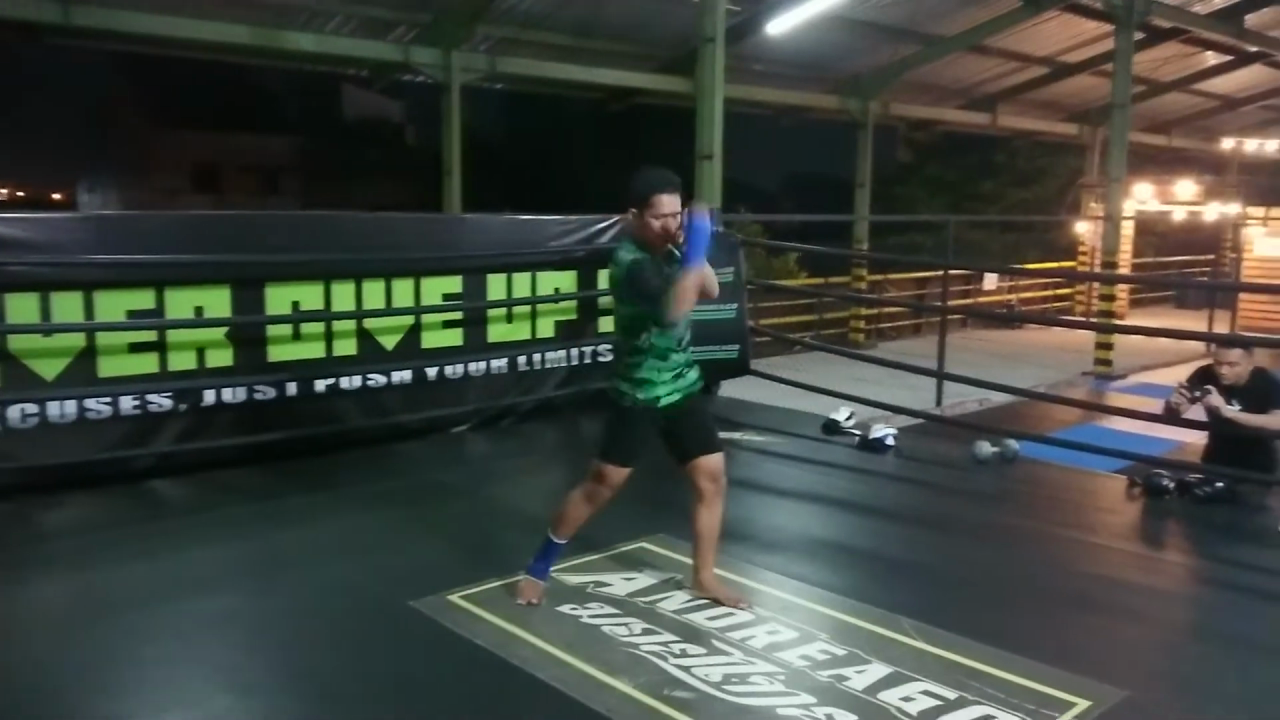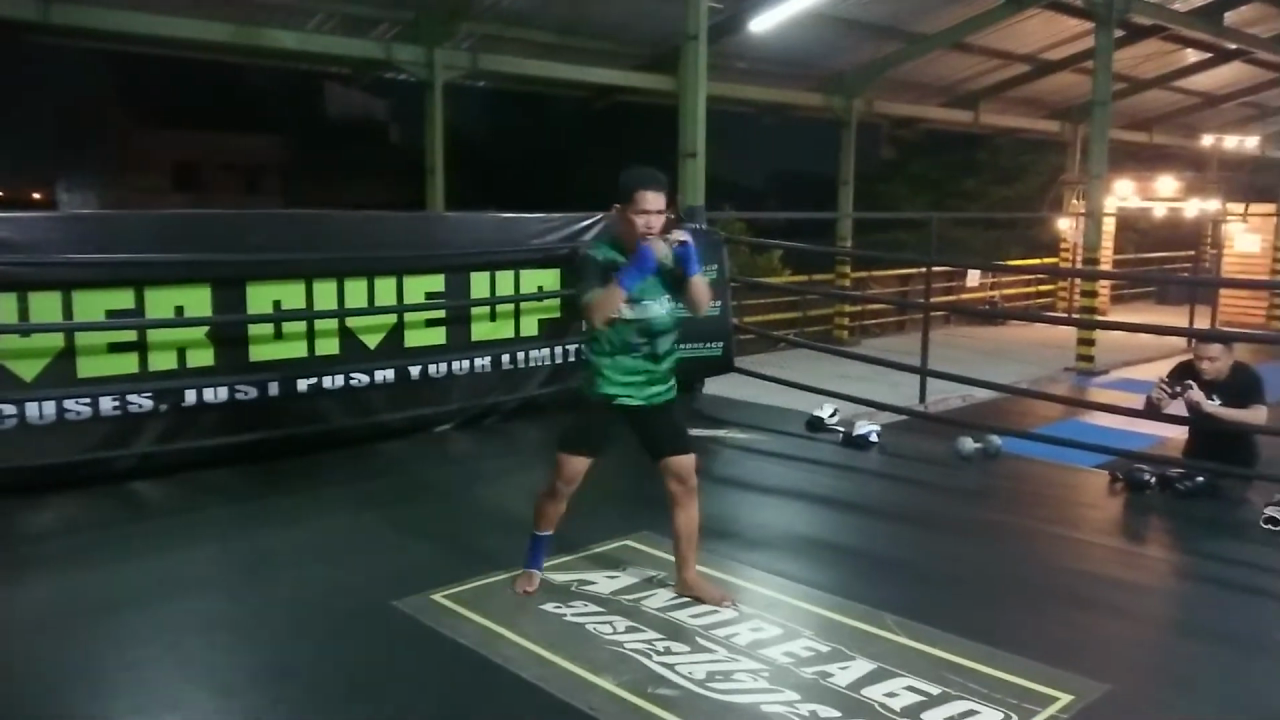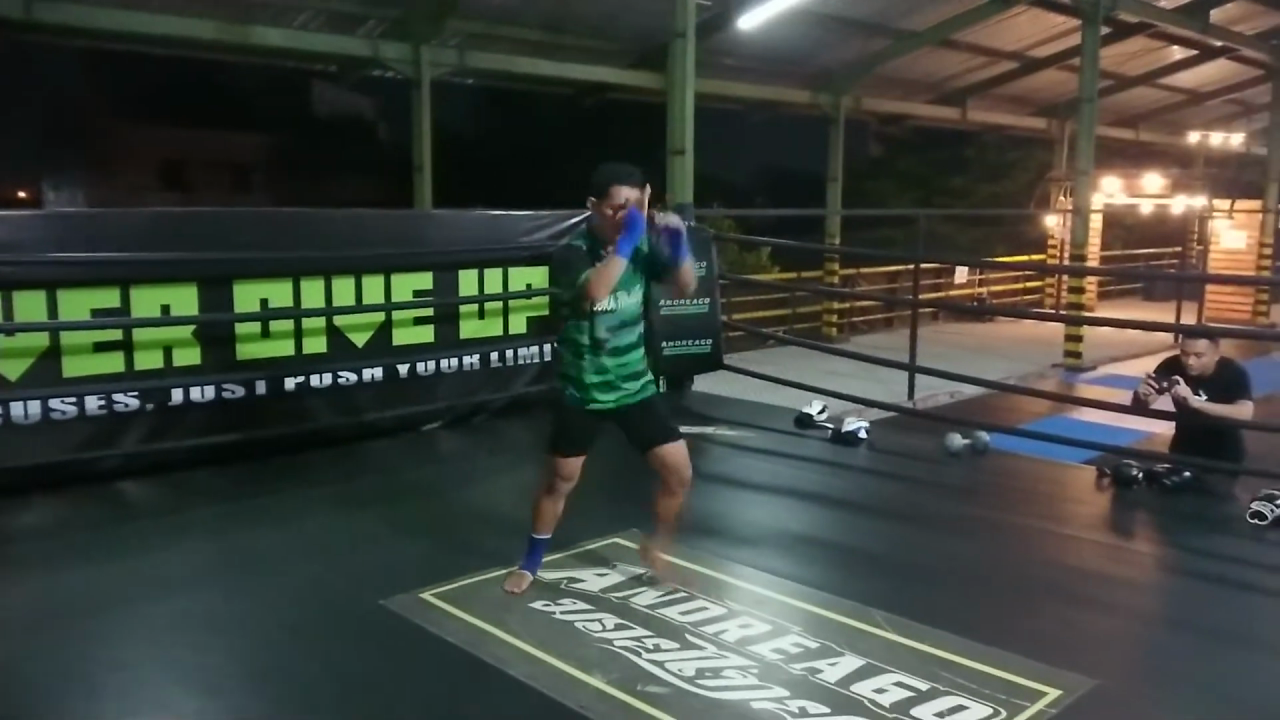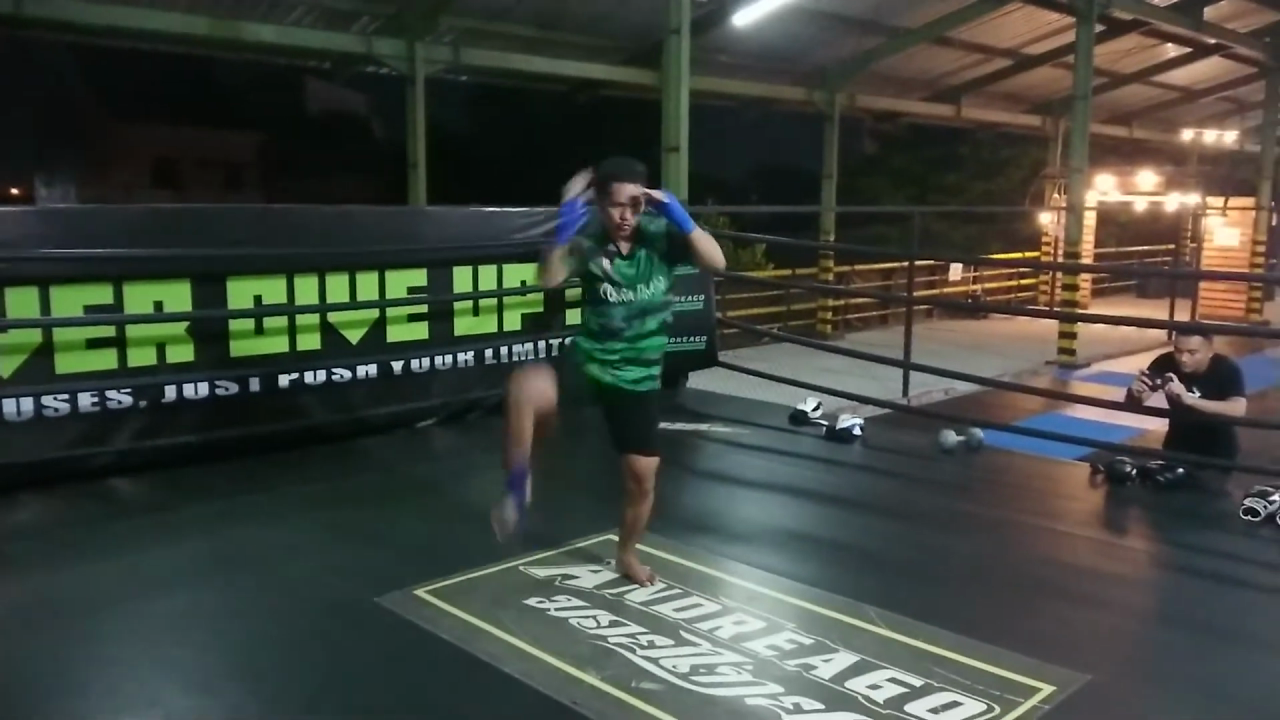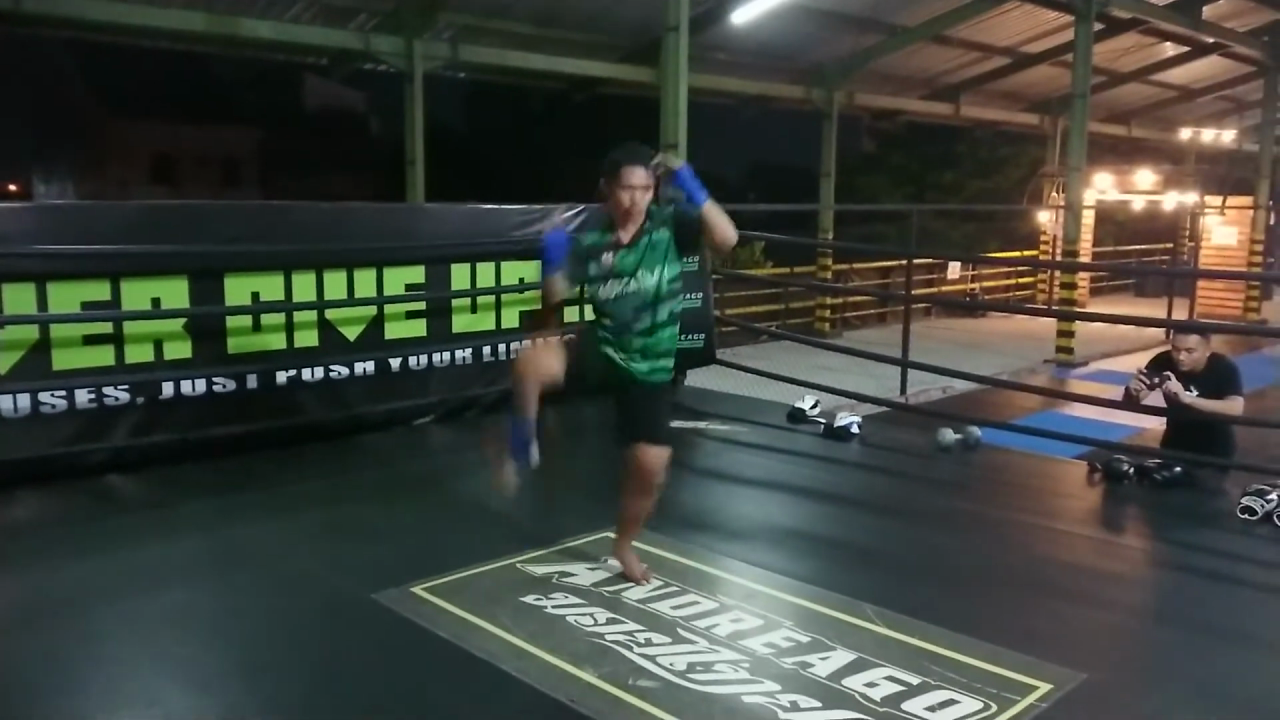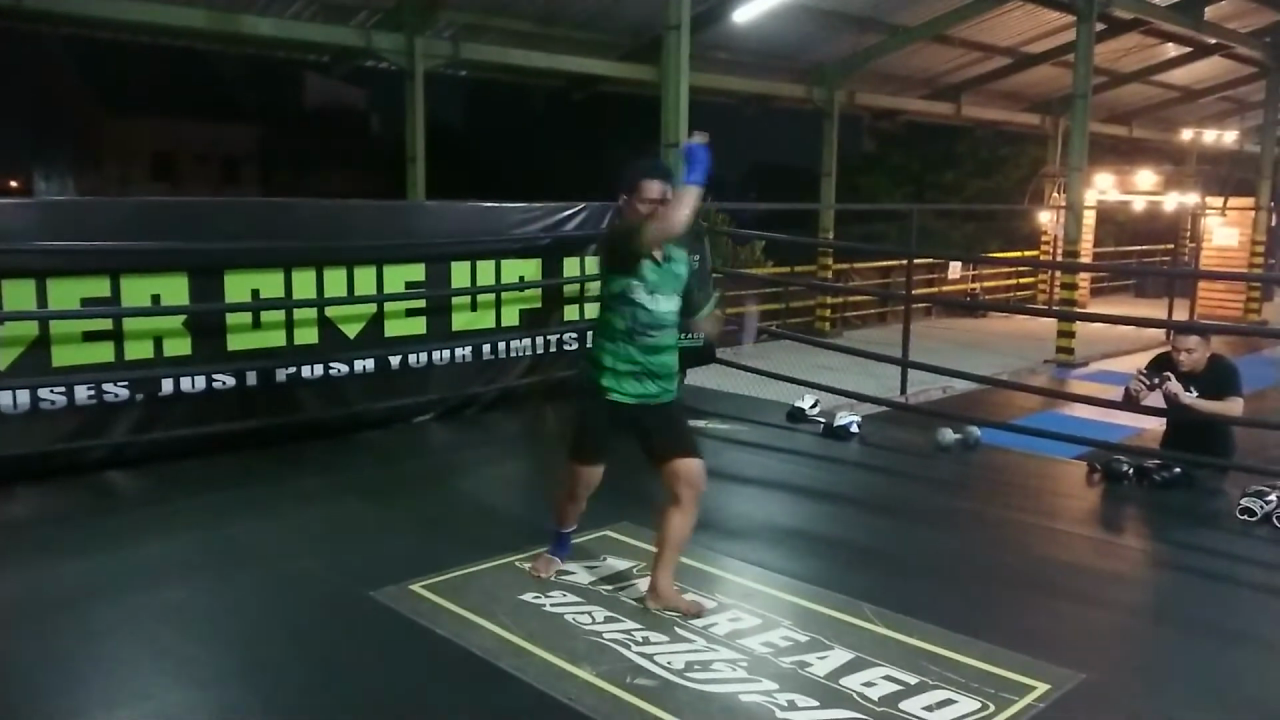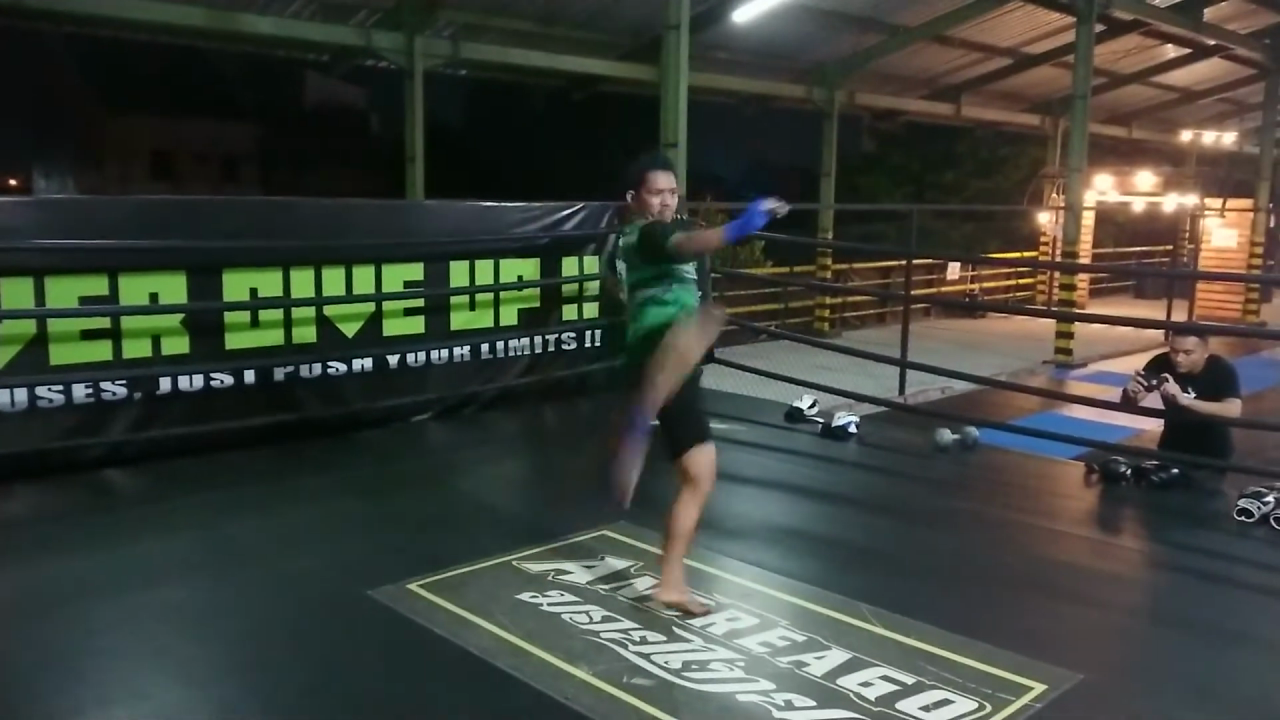
dt=0.2s
person 1, frame 1
left shoulder: (670, 247)
right shoulder: (630, 264)
left elbow: (710, 291)
right elbow: (676, 311)
left wrist: (694, 246)
right wrist: (699, 242)
left hip: (684, 388)
right hip: (639, 397)
left knee: (712, 479)
right knee: (602, 485)
left ankle: (704, 577)
right ankle: (540, 565)
person 1, frame 2
left shoulder: (667, 254)
right shoulder: (596, 258)
left elbow: (700, 306)
right elbow: (596, 315)
left wrist: (689, 262)
right wrist: (635, 268)
left hip: (656, 392)
right hip: (605, 391)
left knee: (684, 481)
right knee: (565, 478)
left ankle: (687, 575)
right ankle: (534, 561)
person 1, frame 3
left shoulder: (643, 246)
right shoulder: (573, 251)
left elbow: (685, 286)
right elbow: (594, 291)
left wrist: (677, 242)
right wrist: (627, 237)
left hip: (634, 387)
right hip: (581, 391)
left knee: (678, 470)
right knee: (560, 480)
left ankle: (655, 546)
right ankle: (530, 562)
person 1, frame 4
left shoulder: (660, 233)
right shoulder: (585, 239)
left elbow: (716, 262)
right elbow: (549, 278)
left wrist: (674, 211)
right wrist: (566, 224)
left hip: (638, 379)
right hip: (588, 365)
left knee: (642, 480)
right knee: (524, 389)
left ankle: (627, 554)
right ankle: (517, 485)
person 1, frame 5
left shoulder: (671, 222)
right shoulder: (589, 239)
left elbow: (727, 239)
right elbow: (555, 297)
left wrist: (691, 188)
right wrist: (553, 259)
left hip: (647, 370)
right hip: (598, 353)
left knee: (649, 472)
right knee: (532, 361)
left ankle: (623, 547)
right ankle: (523, 443)
person 1, frame 6
left shoulder: (679, 260)
right shoulder: (618, 241)
left elbow: (700, 320)
right elbow: (661, 230)
right wrist: (695, 175)
left hip: (659, 395)
right hip: (608, 390)
left knee: (690, 485)
right knee: (583, 483)
left ankle: (662, 586)
right ankle: (559, 547)
person 1, frame 7
left shoulder: (631, 244)
right shoulder: (647, 235)
right elbow: (693, 242)
right wrist: (744, 224)
right hip: (659, 351)
left knee: (700, 477)
right knee: (700, 324)
left ankle: (672, 583)
right ankle: (638, 421)
